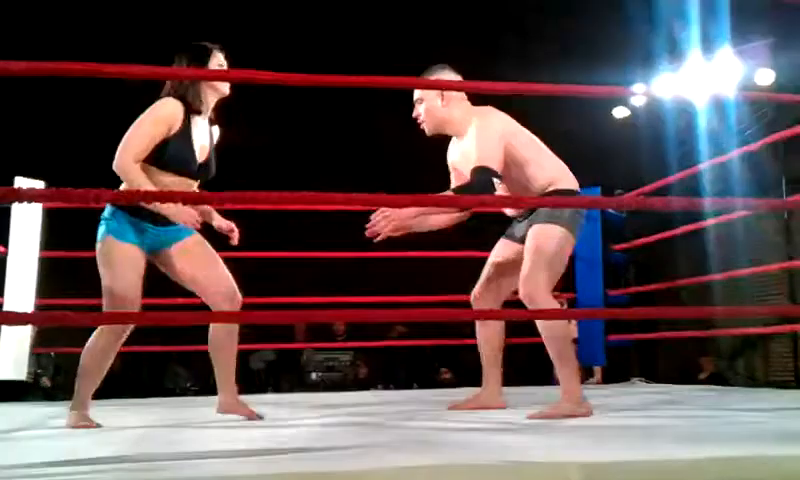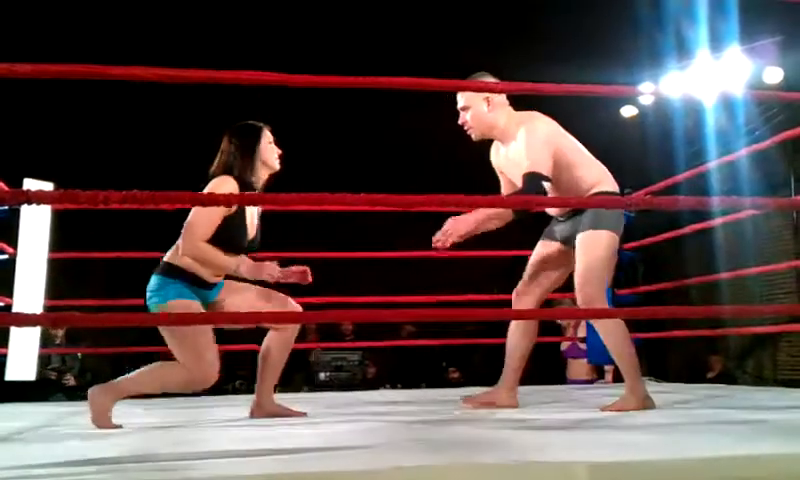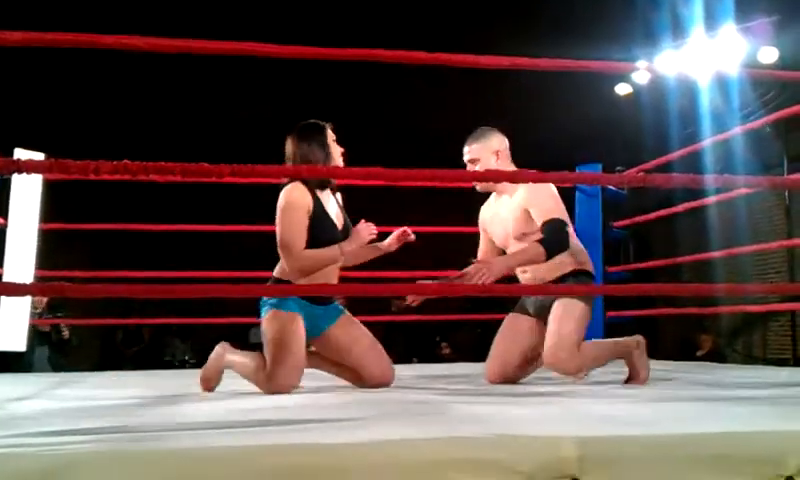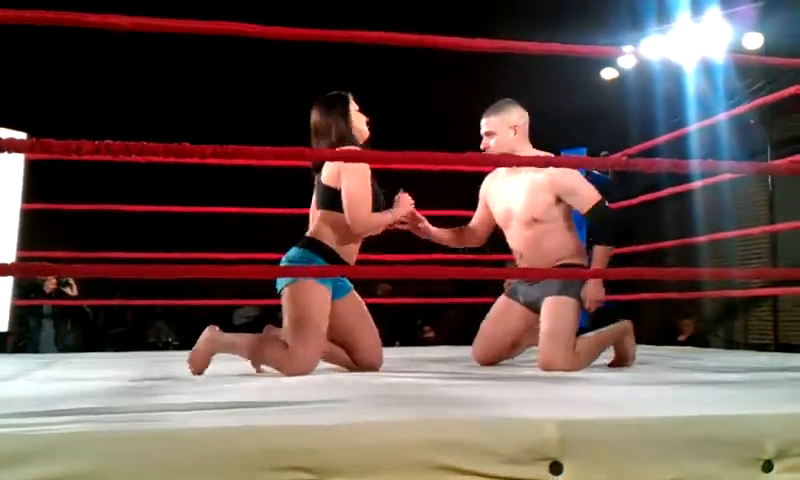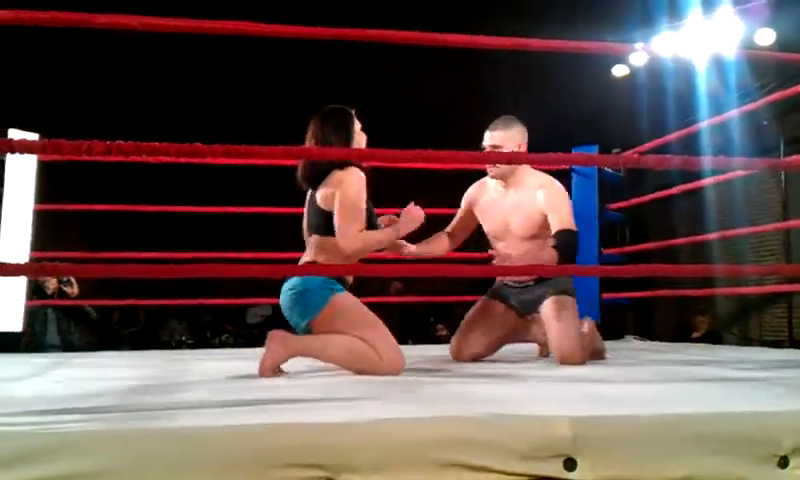
dt=1s
person 1, frame 1
left shoulder: (211, 131)
right shoulder: (169, 110)
right elbow: (126, 162)
left wrist: (215, 218)
right wrist: (169, 206)
left hip: (171, 230)
right hip: (127, 222)
left knee: (228, 299)
right knee: (121, 319)
left ankle: (229, 397)
right ankle: (78, 407)
person 1, frame 2
right shoulder: (226, 186)
right elbow: (188, 244)
left wrist: (279, 274)
right wrist: (244, 268)
left hip: (209, 290)
right hip: (174, 286)
left knee: (292, 313)
right knee: (204, 373)
left ankle: (263, 403)
right ankle: (109, 392)
person 1, frame 3
left shoulder: (332, 196)
right shoulder: (296, 193)
right elbow: (294, 260)
left wrist: (384, 246)
right wrist: (348, 246)
left hip: (325, 307)
right hip: (287, 301)
left knee: (381, 376)
right knee: (281, 382)
left ankle: (301, 357)
right ankle: (229, 356)
person 1, frame 4
left shoulder: (331, 163)
right elbow: (360, 223)
left wrist: (383, 224)
right wrist: (396, 212)
right hip: (311, 264)
left knee: (370, 360)
right knee: (300, 363)
left ankle: (280, 338)
right ankle: (221, 340)
person 1, frame 5
left shoulder: (319, 183)
right shoulder: (350, 177)
right elbow: (351, 245)
left wrist: (377, 226)
right wrist: (399, 228)
left hip: (297, 290)
right hip: (318, 287)
right knee: (389, 361)
left ankle: (290, 344)
right ankle: (289, 344)
person 2, frame 1
left shoulder: (486, 122)
right shoulder: (455, 149)
left elbow: (482, 189)
right elbow: (461, 209)
left wrist: (414, 207)
right wrist: (407, 225)
left hip: (557, 203)
right hip: (524, 217)
left knee: (533, 290)
right knee: (483, 298)
left ankle: (573, 397)
right ankle: (491, 391)
person 2, frame 2
left shoulder: (533, 129)
right shoulder: (497, 152)
left elbow: (535, 193)
right elbow: (512, 204)
left wrist: (471, 220)
right wrist: (467, 226)
left hip: (599, 206)
right hip: (561, 218)
left knee: (587, 296)
right knee: (524, 298)
left ankle: (637, 392)
right ankle: (507, 390)
person 2, frame 3
left shoulder: (533, 187)
right shoulder: (487, 211)
left elbow: (558, 240)
right elbow: (482, 271)
left wrist: (506, 262)
left hip: (569, 281)
right hip: (532, 295)
left knee: (560, 360)
right knee: (496, 374)
left ankle: (629, 346)
right ankle: (554, 345)
person 2, frame 4
left shoulder: (553, 173)
right shoulder: (491, 184)
left elbow: (604, 220)
right elbow: (473, 236)
left wrist: (596, 280)
right wrist: (429, 231)
left hip: (563, 276)
right hip: (523, 283)
left knee: (553, 362)
right knee: (482, 354)
left ankle: (618, 332)
right ankle: (546, 331)
person 2, frame 5
left shoulder: (548, 191)
right shoulder: (477, 192)
left elbow: (569, 249)
right elbow: (450, 238)
left wrist: (522, 260)
right wrist: (411, 249)
left hip: (550, 282)
right hip: (506, 287)
left knee: (569, 355)
right knee: (460, 352)
left ankle: (586, 332)
right ankle: (529, 329)
